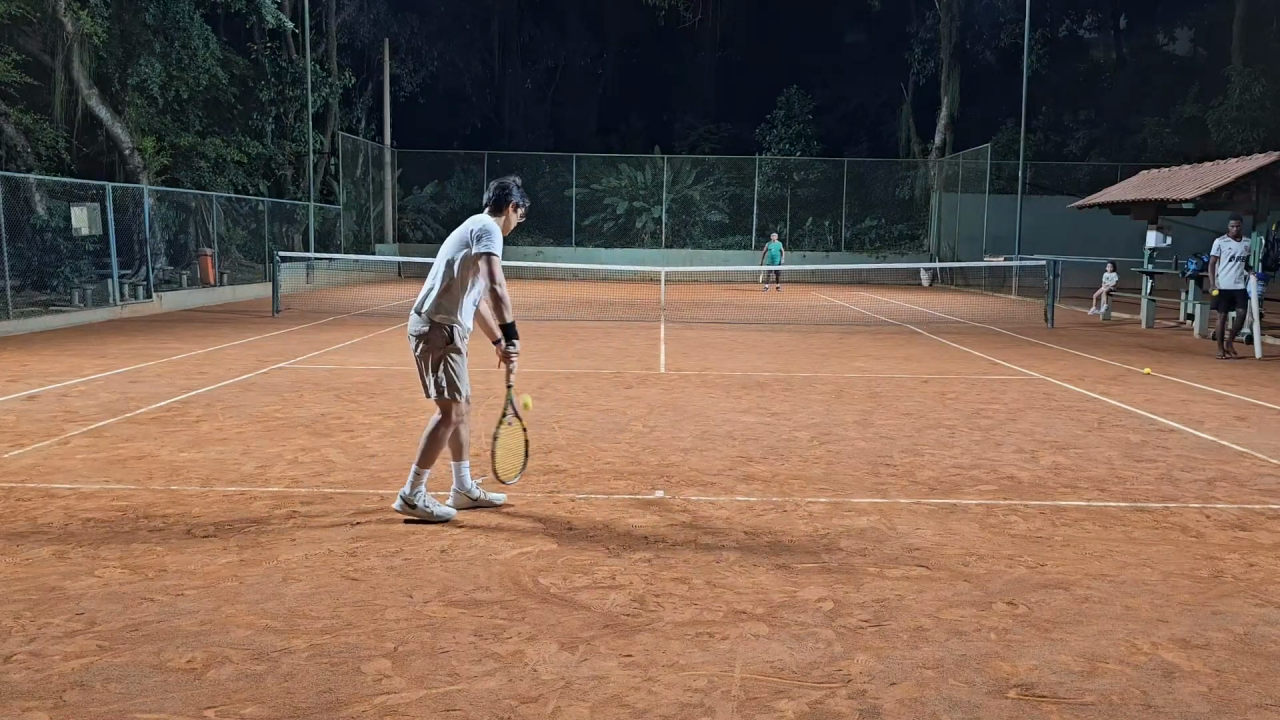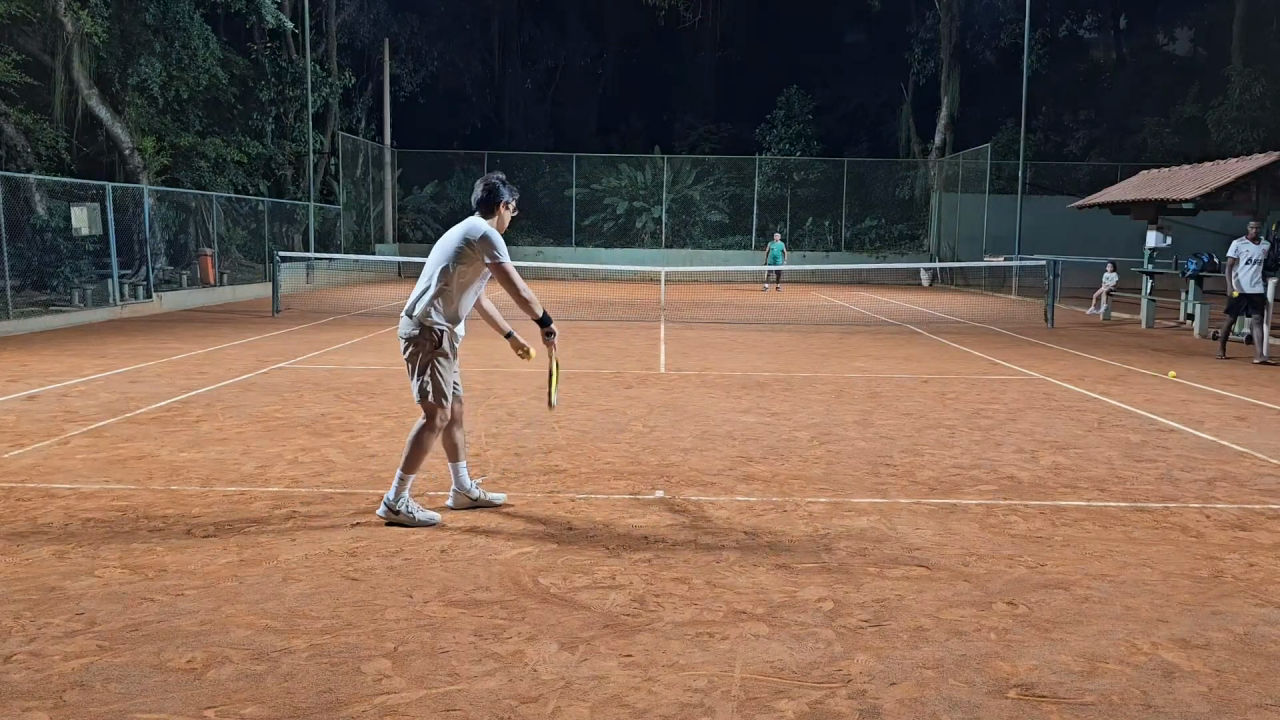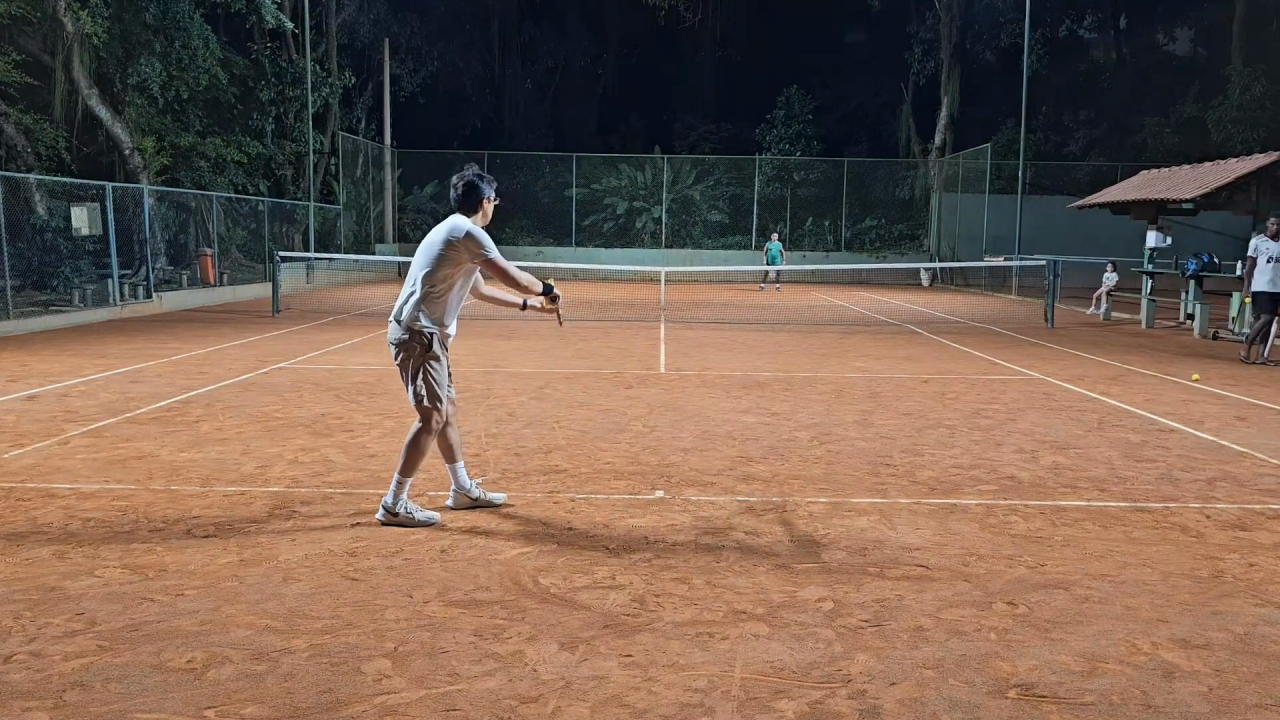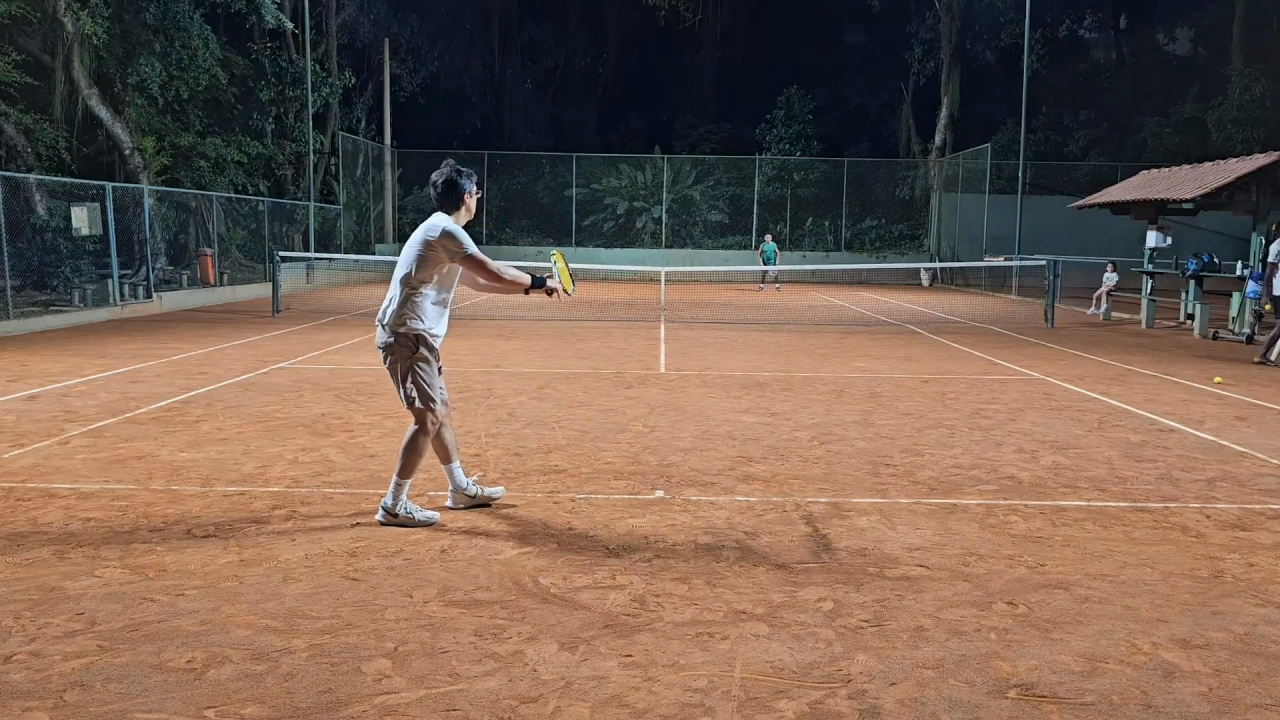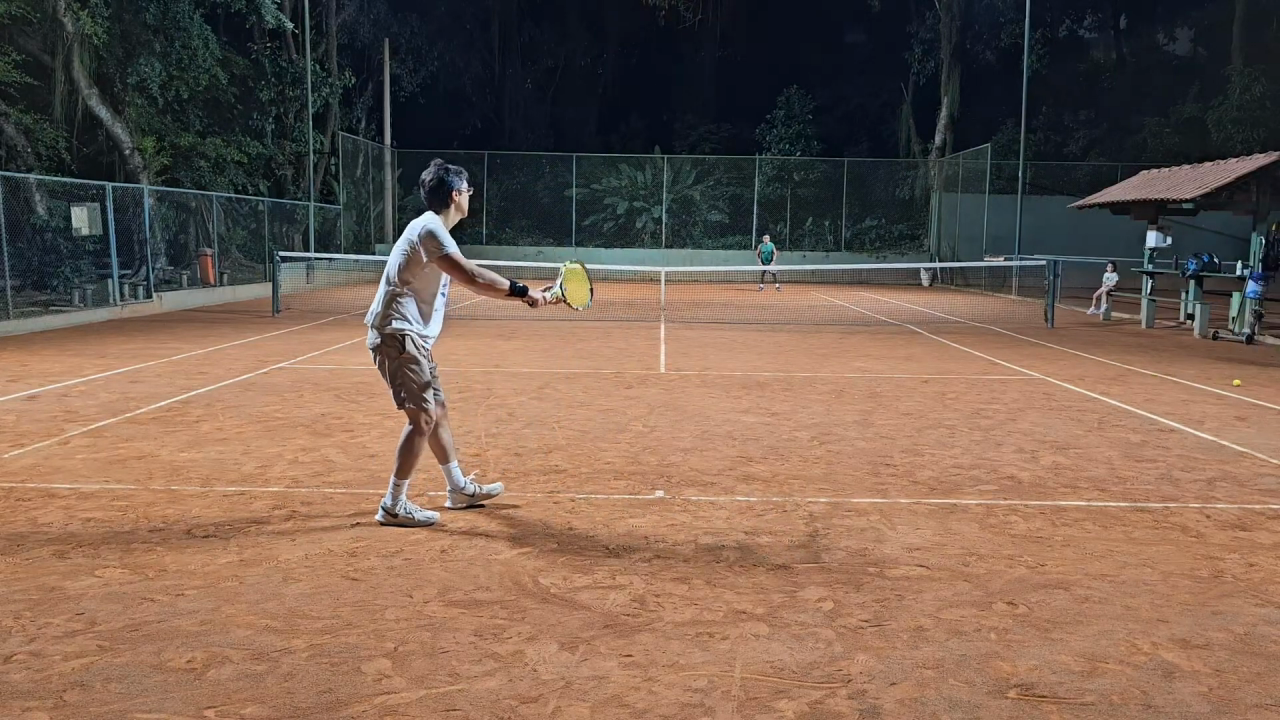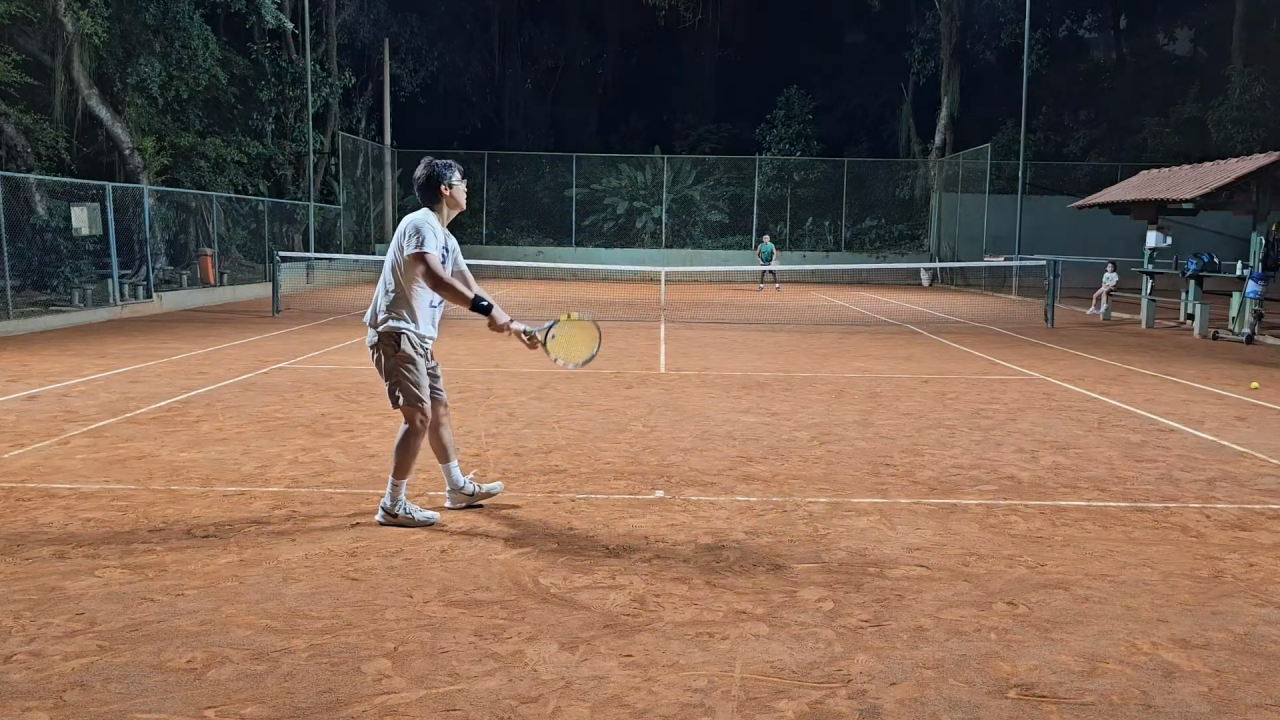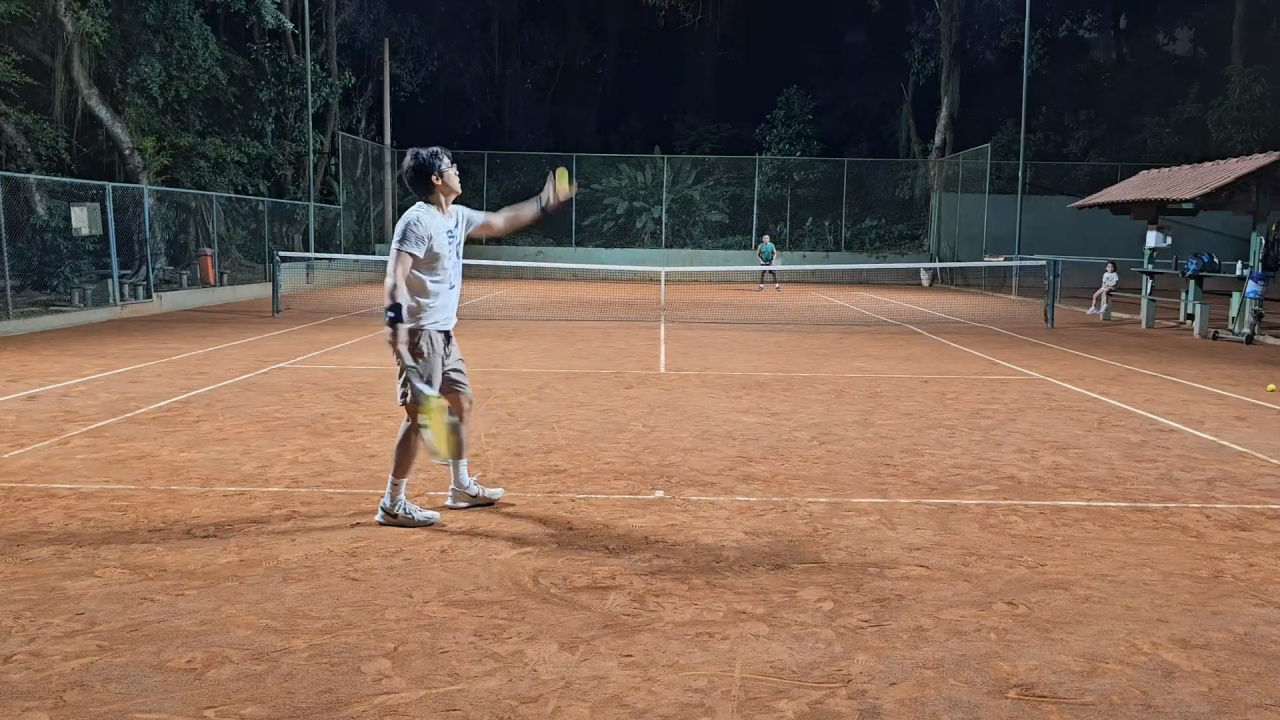
dt=0.3s
person 1, frame 1
left shoulder: (475, 228)
right shoulder: (487, 228)
left elbow: (477, 298)
right elbow: (495, 287)
left wrist: (499, 341)
right wrist: (511, 337)
left hip: (440, 325)
right hip: (439, 327)
left knee: (459, 407)
right knee: (450, 410)
left ankle: (463, 489)
right ankle: (413, 495)
person 1, frame 2
left shoulder: (468, 231)
right shoulder: (484, 234)
left elbow: (478, 299)
right elbow: (519, 291)
left wrist: (511, 337)
right wrist: (546, 324)
left hip: (434, 330)
right hip: (429, 331)
left knee: (454, 409)
right knee: (436, 414)
left ankle: (464, 489)
right ankle: (396, 501)
person 1, frame 3
left shoulder: (455, 230)
right shoulder: (467, 232)
left elbow: (478, 288)
right elbow: (515, 278)
left wrist: (527, 303)
right wrist: (548, 291)
left hip: (424, 332)
right hip: (419, 333)
left knee: (447, 411)
right knee: (432, 417)
left ankle: (463, 489)
right ankle: (394, 504)
person 1, frame 4
left shoulder: (441, 229)
right shoulder: (445, 230)
left elbow: (478, 281)
right elbow: (494, 272)
left wrist: (529, 287)
right wrist: (541, 282)
left hip: (418, 336)
right hip: (407, 335)
left knee: (440, 411)
right knee: (428, 418)
left ankle: (462, 488)
right ankle: (394, 505)
person 1, frame 5
left shoulder: (437, 232)
right shoulder: (429, 229)
left elbow: (474, 284)
right elbow: (472, 276)
left wrist: (523, 293)
right wrist: (522, 291)
left hip: (412, 337)
right hip: (397, 335)
left knee: (437, 412)
right knee: (422, 417)
left ankle: (459, 488)
right ankle: (393, 505)
person 1, frame 6
left shoulder: (447, 239)
right shoulder: (419, 225)
left elbow: (471, 289)
right elbow: (436, 280)
left wrist: (511, 324)
right wrist: (488, 312)
left hip: (418, 337)
right hip: (396, 333)
left knee: (438, 411)
right knee: (418, 417)
left ankle: (459, 487)
right ankle: (393, 505)
person 1, frame 7
left shoulder: (456, 216)
right shoulder: (416, 221)
left elbow: (498, 222)
right elbow: (395, 275)
left wrist: (543, 202)
right wrist: (395, 318)
left hip: (442, 332)
right hip: (419, 331)
left knee: (461, 403)
right knee: (419, 414)
left ankle: (463, 487)
right ankle: (393, 504)
